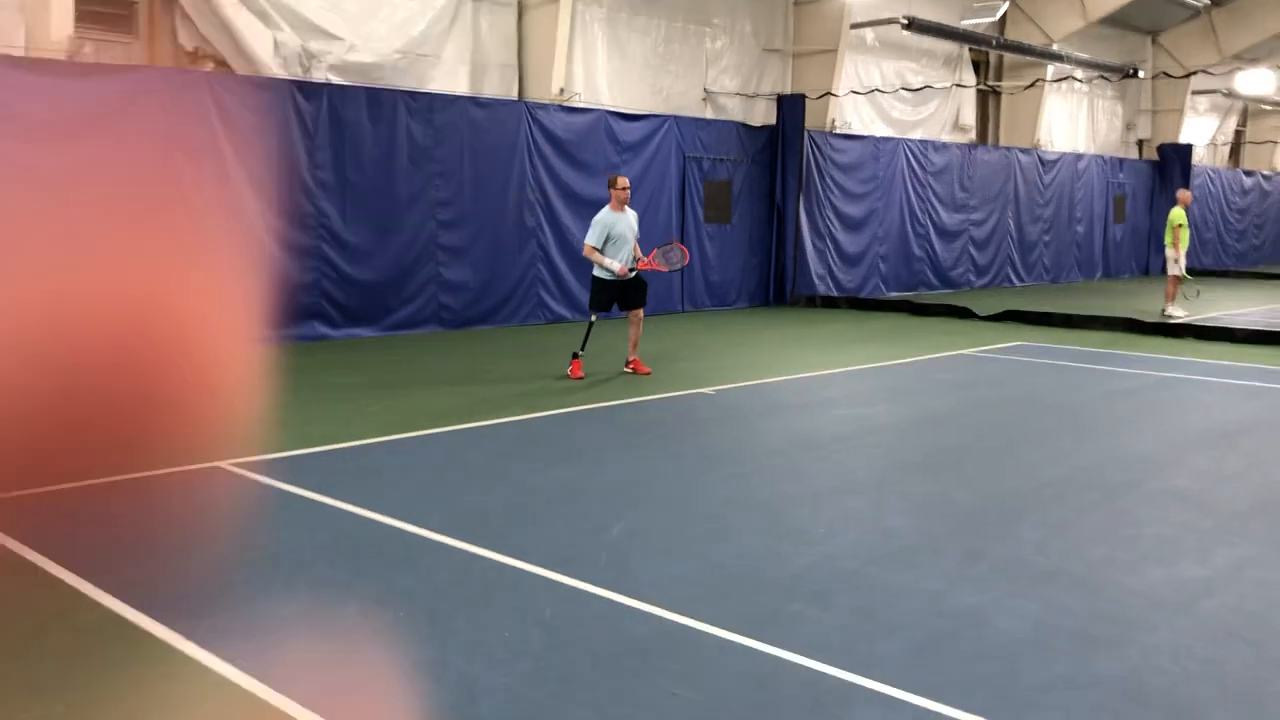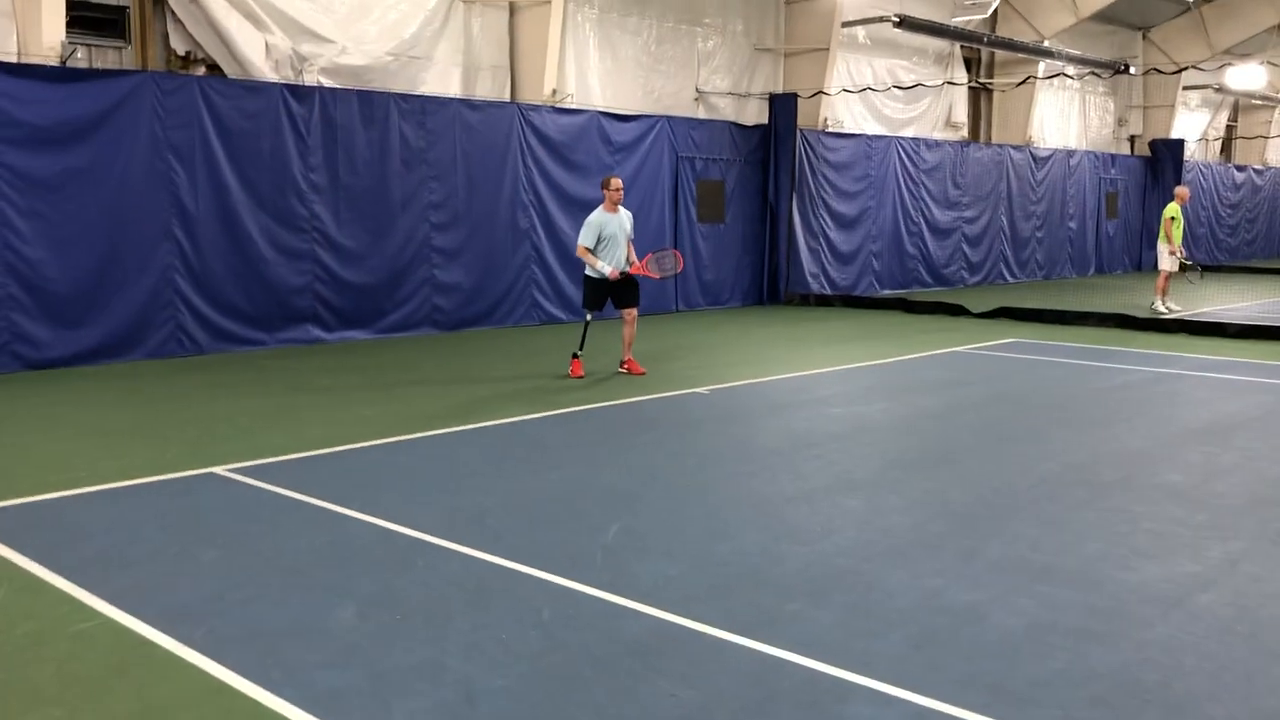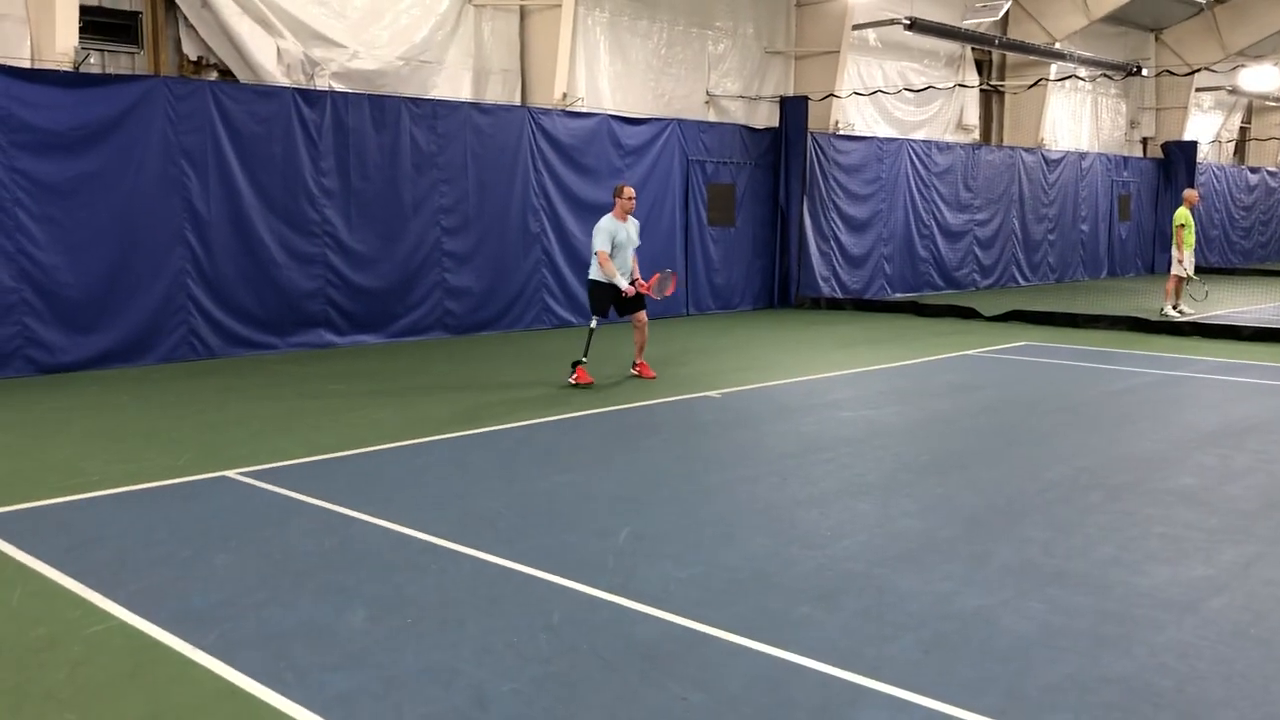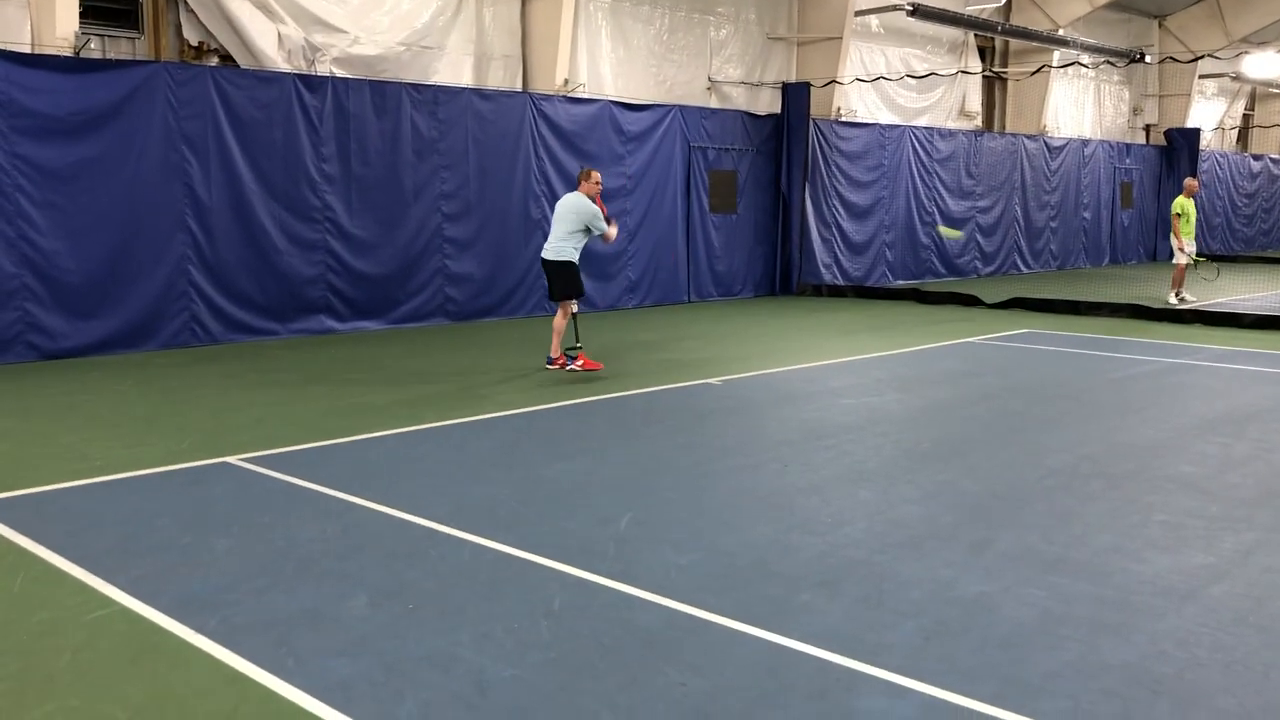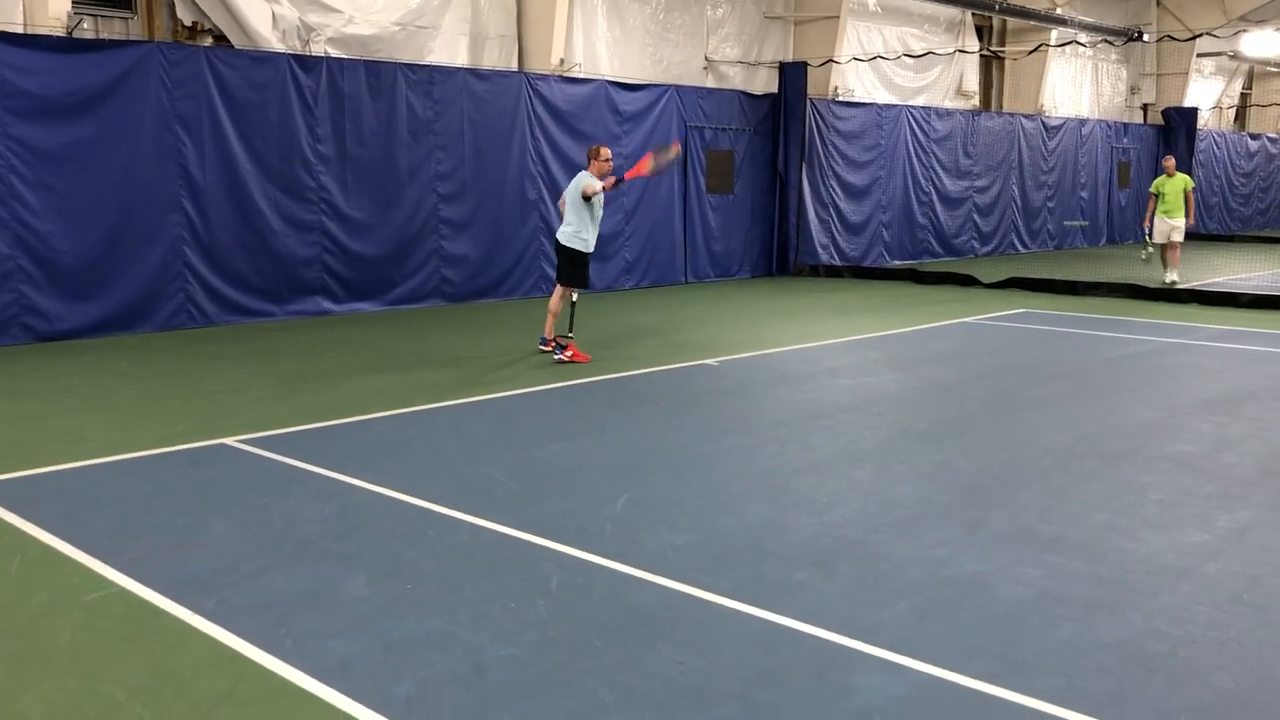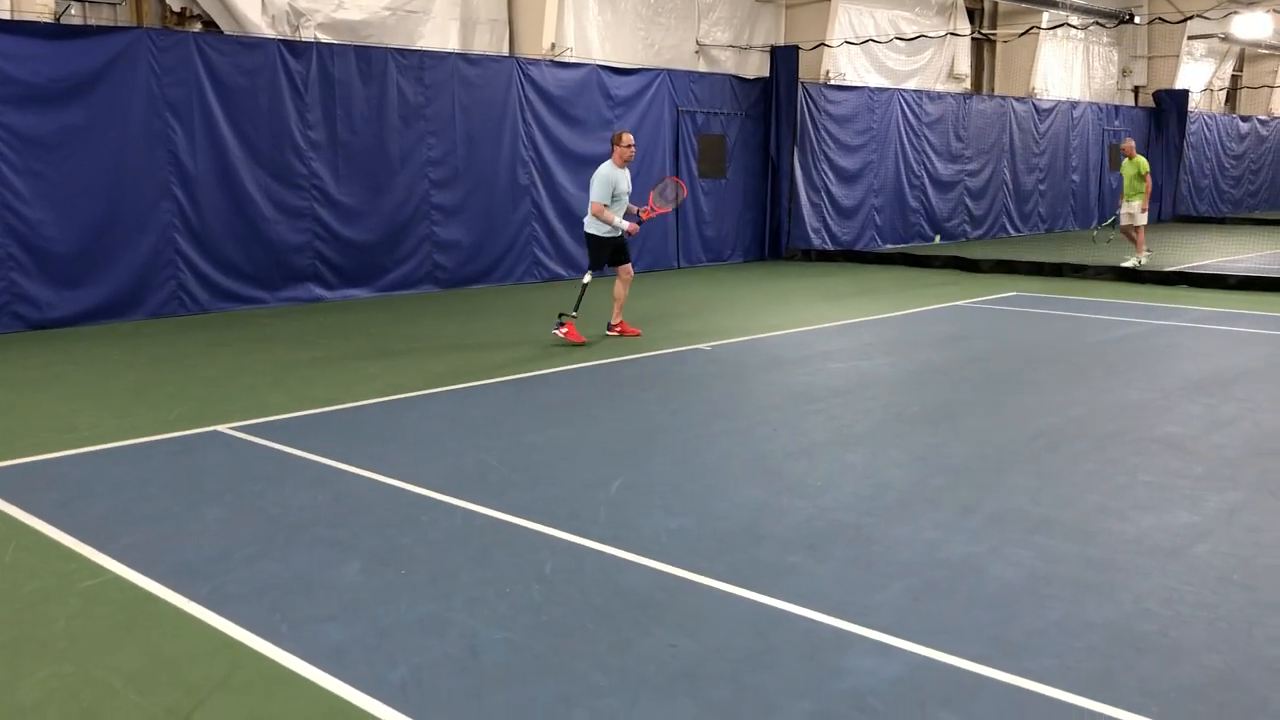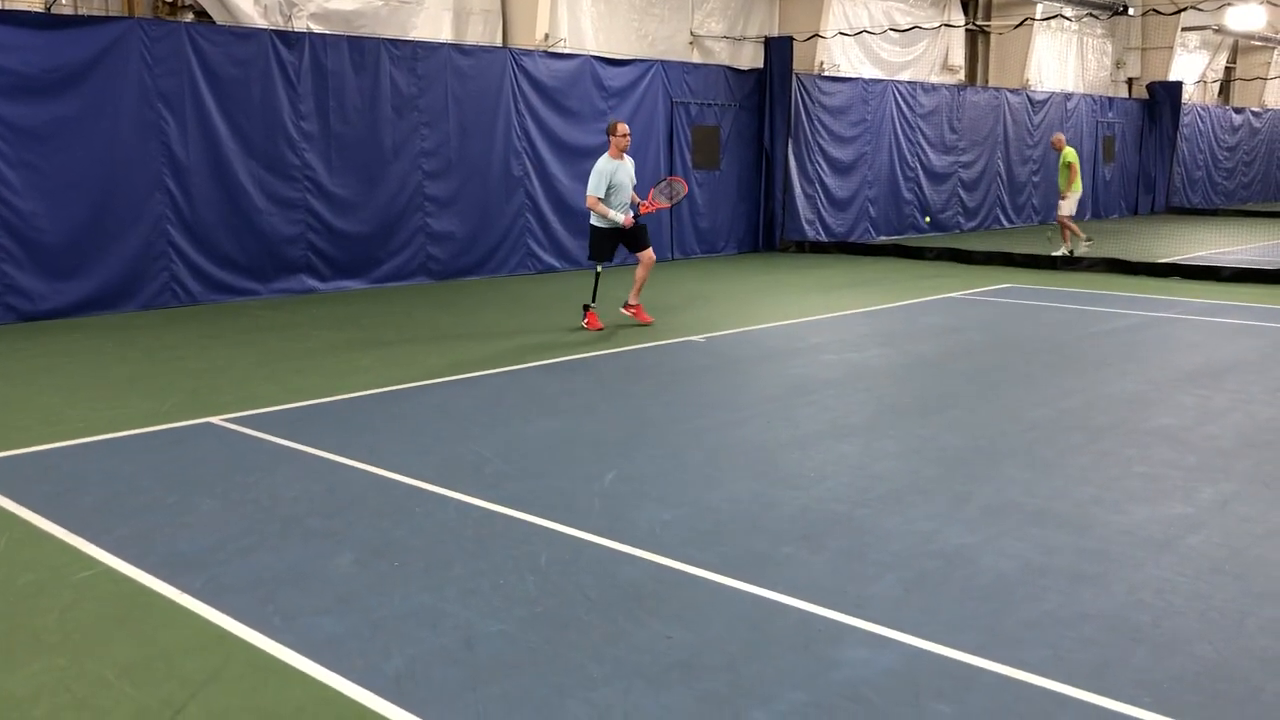
dt=0.7s
person 1, frame 1
left shoulder: (632, 215)
right shoulder: (603, 219)
right elbow: (588, 251)
left wrist: (639, 257)
right wrist: (614, 266)
left hip: (630, 276)
right hip: (605, 278)
left knee: (637, 316)
right knee: (593, 319)
left ankle: (631, 360)
right ankle: (576, 361)
person 1, frame 2
left shoulder: (627, 216)
right shoulder: (595, 220)
right elbow: (581, 251)
left wrist: (633, 261)
right wrist: (606, 269)
left hip: (622, 276)
right hip: (597, 277)
left knee: (631, 315)
right knee: (589, 318)
left ankle: (626, 360)
right ankle: (576, 360)
person 1, frame 3
left shoulder: (634, 224)
right shoulder: (605, 226)
right elbow: (603, 260)
left wrist: (636, 277)
right wrist: (623, 284)
left hip: (626, 282)
right hip: (601, 281)
left knee: (641, 321)
right knee: (595, 323)
left ankle: (639, 363)
right ankle: (578, 369)
person 1, frame 4
left shoulder: (566, 199)
right shoulder: (590, 209)
right elbow: (609, 237)
right wrist: (613, 229)
left hip: (549, 257)
right hip: (563, 260)
left knee: (563, 308)
right knee: (569, 306)
left ankle: (555, 356)
right ankle: (574, 358)
person 1, frame 5
left shoulder: (581, 179)
right shoulder: (587, 180)
left elbow: (563, 203)
right elbow: (588, 190)
right wrist: (604, 185)
left hip: (567, 242)
right hip: (576, 245)
left knee: (562, 290)
right knee: (569, 292)
left ankle: (548, 338)
right ankle: (563, 348)
person 1, frame 6
left shoulder: (625, 172)
right shoulder: (605, 174)
right elbow: (596, 210)
left wrist: (636, 210)
right wrist: (625, 224)
left hip: (616, 234)
right hip: (598, 234)
left knee: (626, 274)
right knee: (590, 278)
left ankle: (615, 323)
right ankle: (565, 324)
person 1, frame 7
left shoulder: (629, 161)
right shoulder: (603, 167)
right elbow: (591, 203)
left wrist: (638, 202)
right wrist: (619, 218)
left hip: (627, 221)
right hip: (604, 226)
left knee: (648, 258)
right knee: (599, 269)
left ankle: (632, 304)
right ankle: (589, 313)
